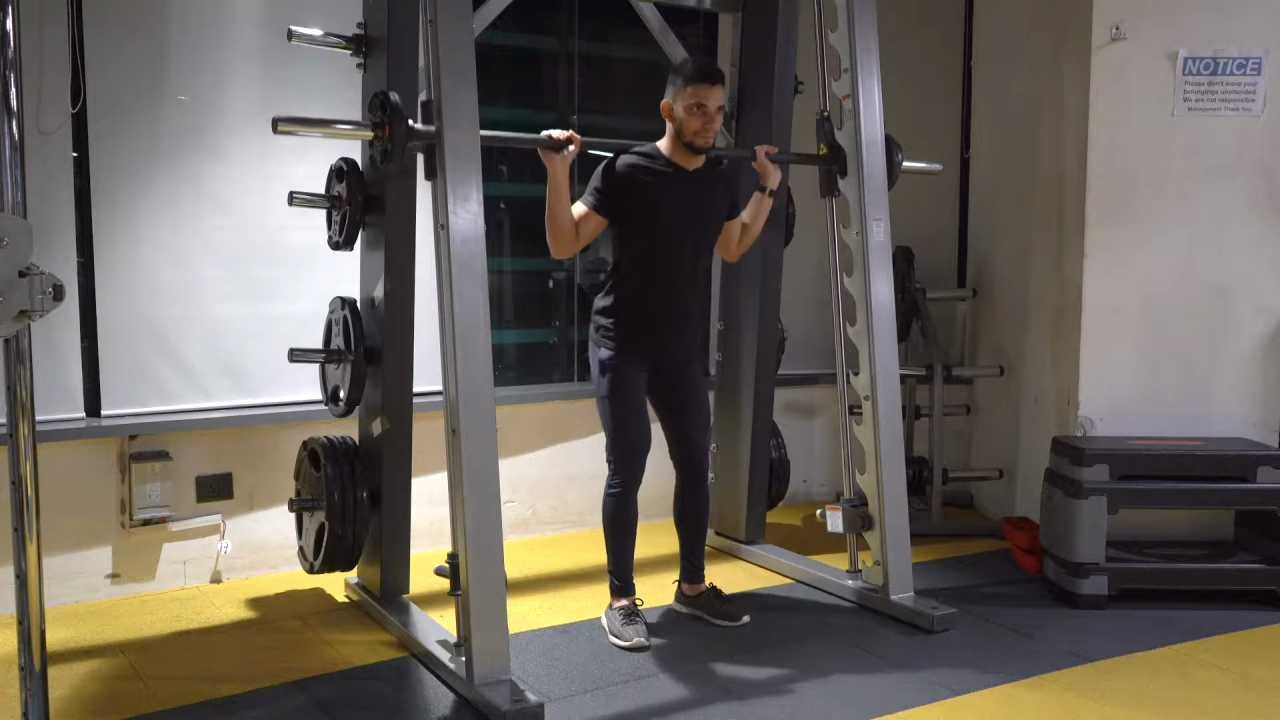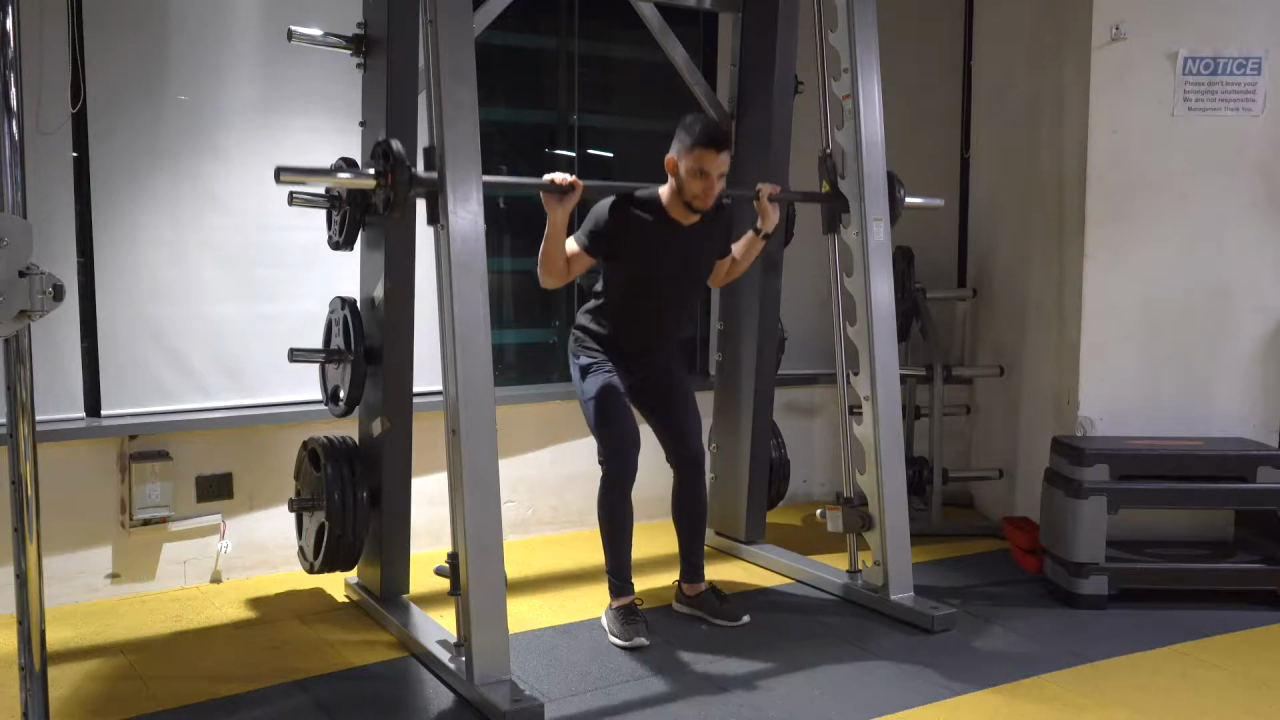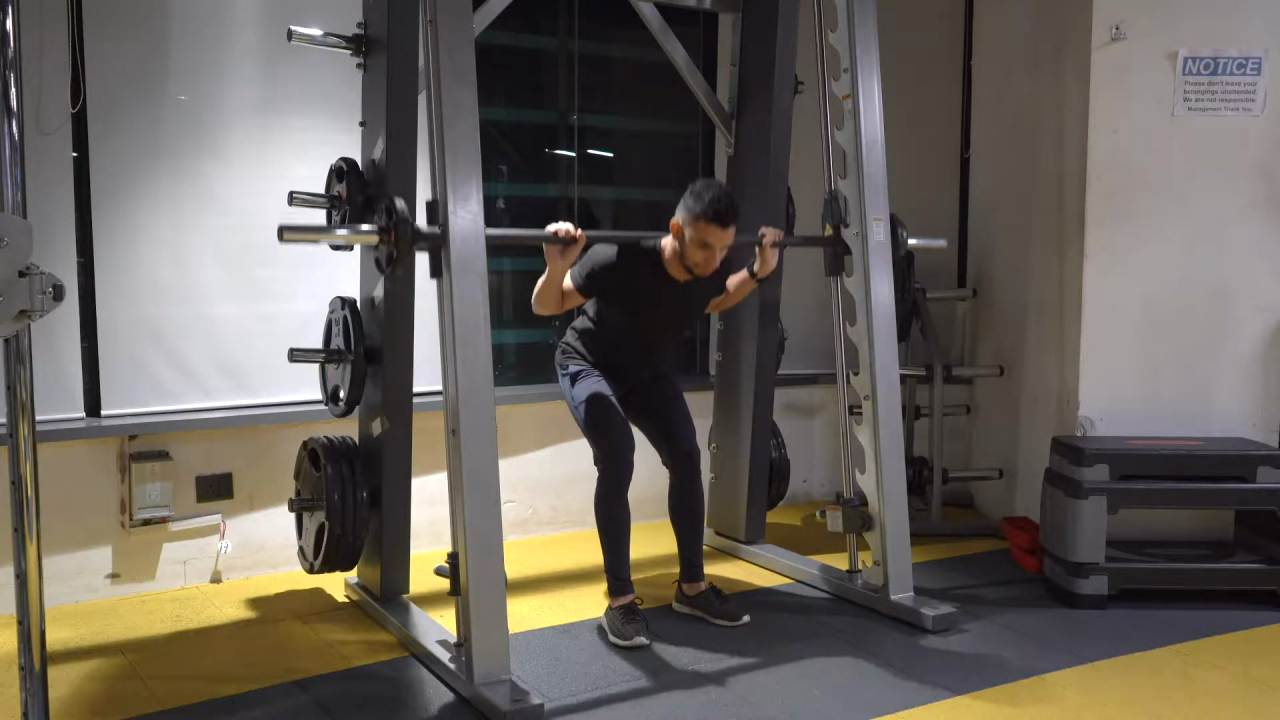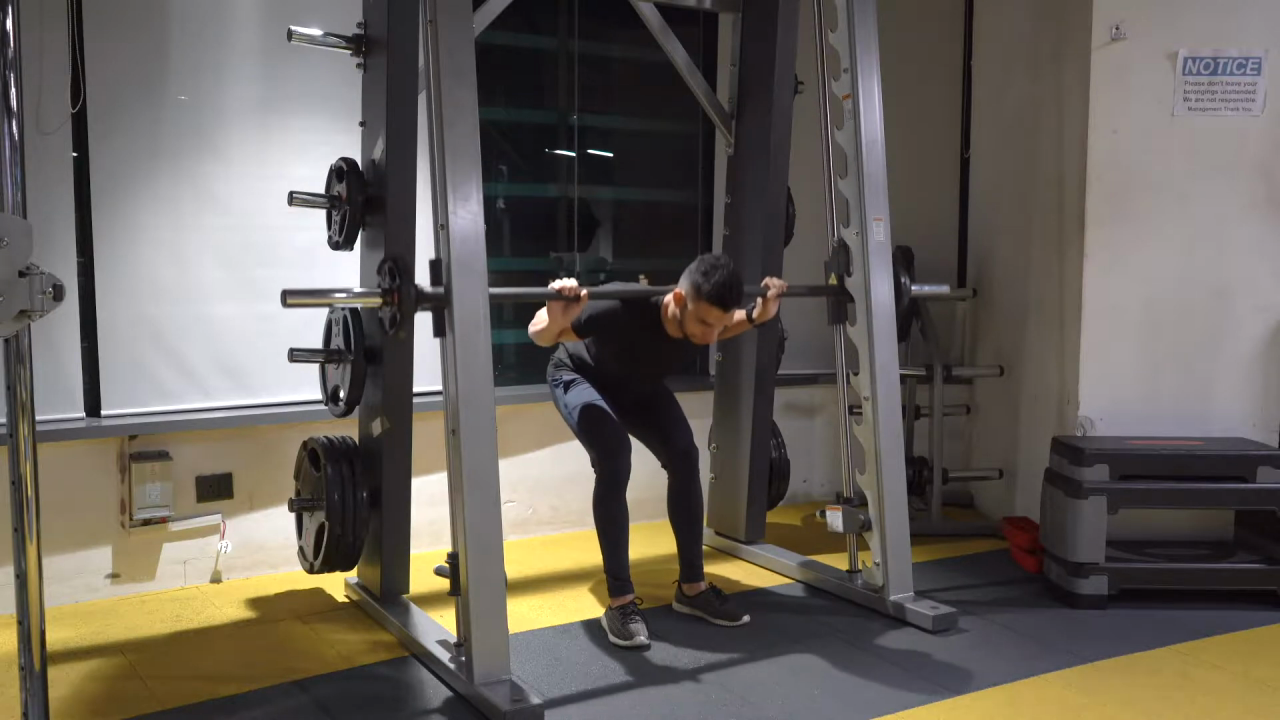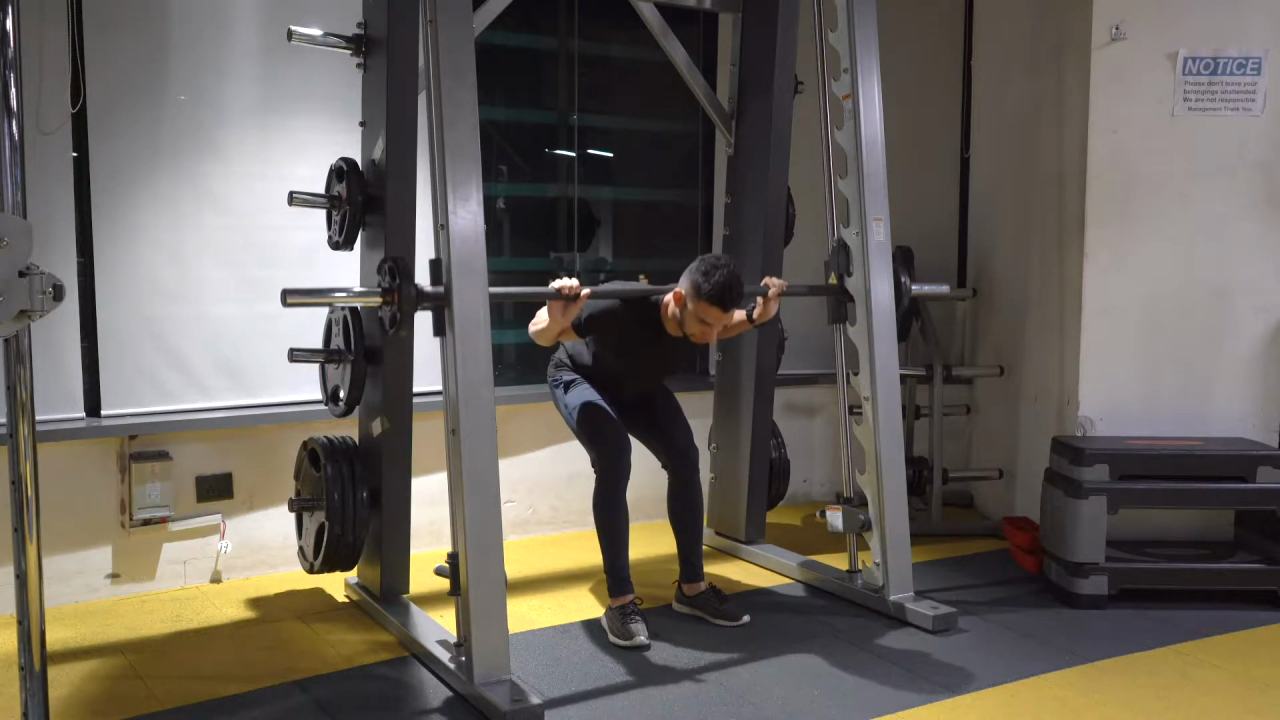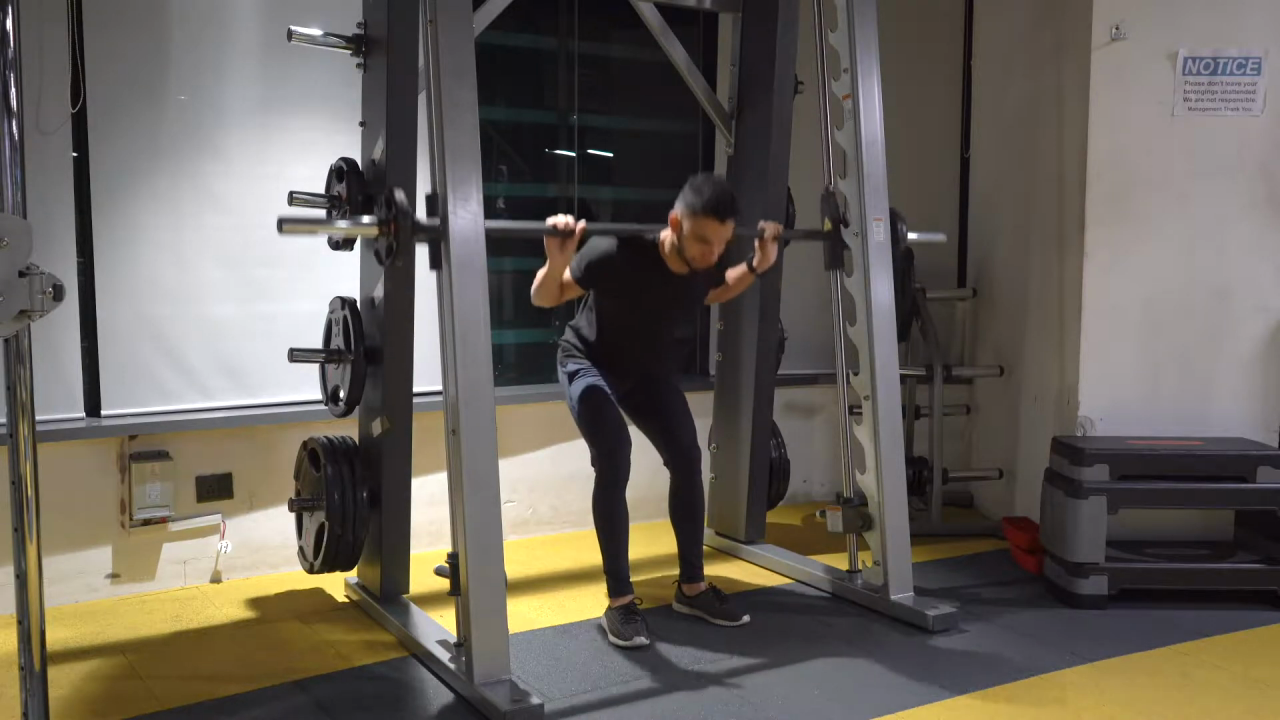
dt=0.5s
person 1, frame 1
left shoulder: (721, 180)
right shoulder: (626, 173)
left elbow: (732, 249)
right elbow: (562, 246)
left wrist: (767, 189)
right wrist: (558, 174)
left hip: (680, 348)
right hip: (620, 346)
left knee: (694, 461)
right knee: (628, 468)
left ankle: (693, 586)
right ankle: (621, 600)
person 1, frame 2
left shoulder: (716, 220)
right shoulder: (621, 215)
left elbow: (720, 275)
right elbow: (553, 277)
left wrist: (764, 228)
right wrist: (557, 218)
left hip: (661, 357)
right hip: (602, 354)
left knee: (690, 459)
right knee: (621, 463)
left ankle: (692, 586)
right ankle: (620, 601)
person 1, frame 3
left shoulder: (710, 268)
right shoulder: (620, 262)
right elbow: (544, 306)
left wrist: (759, 270)
right wrist: (556, 268)
left hip: (649, 371)
right hip: (589, 366)
left knee: (686, 456)
right knee: (618, 458)
left ankle: (692, 585)
right ankle: (620, 600)
person 1, frame 4
left shoulder: (705, 319)
right shoulder: (620, 311)
right elbow: (539, 336)
left wrist: (758, 315)
right wrist: (555, 319)
left hip: (640, 384)
right hip: (582, 377)
left knee: (684, 456)
right knee: (614, 459)
left ankle: (692, 586)
right ankle: (621, 601)
person 1, frame 5
left shoulder: (703, 317)
right shoulder: (620, 311)
right elbow: (538, 334)
left wrist: (758, 315)
right wrist: (556, 319)
left hip: (640, 383)
right hip: (581, 378)
left knee: (685, 457)
right knee: (615, 461)
left ankle: (692, 586)
right ankle: (621, 601)
person 1, frame 6
left shoulder: (709, 262)
right shoulder: (618, 255)
right elbow: (544, 298)
left wrist: (758, 265)
right wrist: (556, 262)
left hip: (649, 367)
right hip: (589, 362)
left knee: (687, 458)
right knee: (615, 462)
left ankle: (691, 586)
right ankle: (620, 601)
